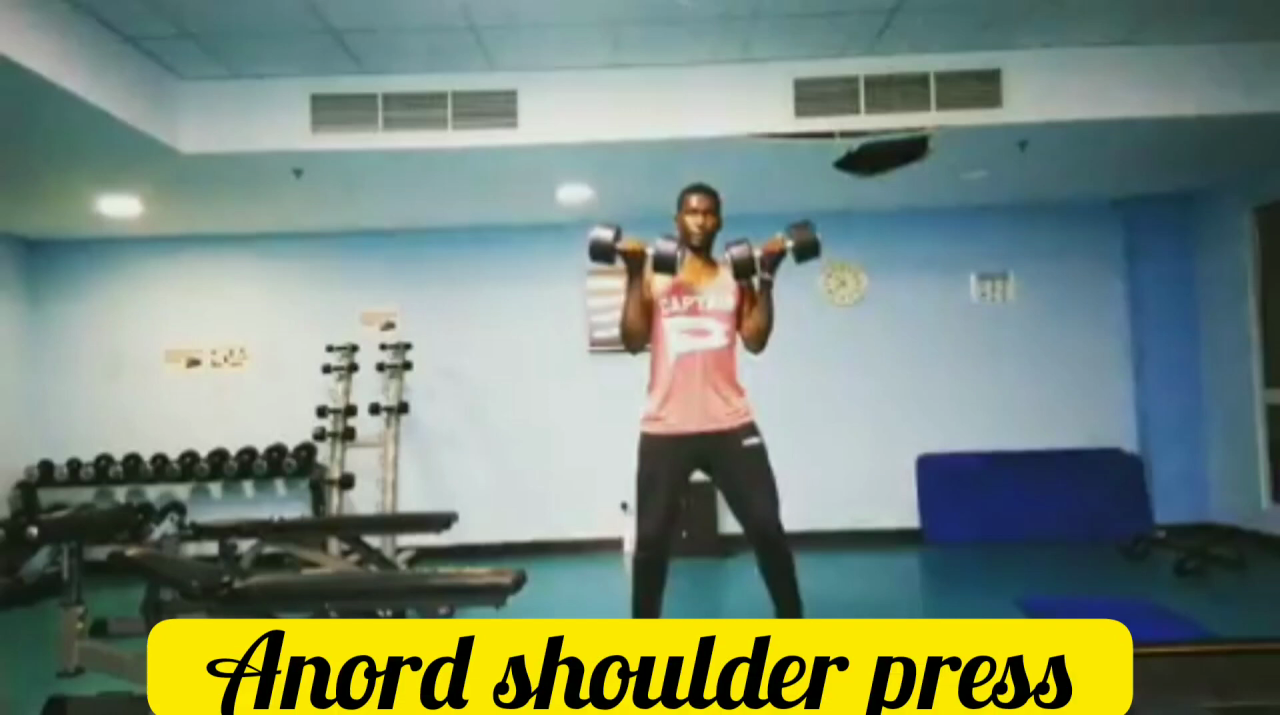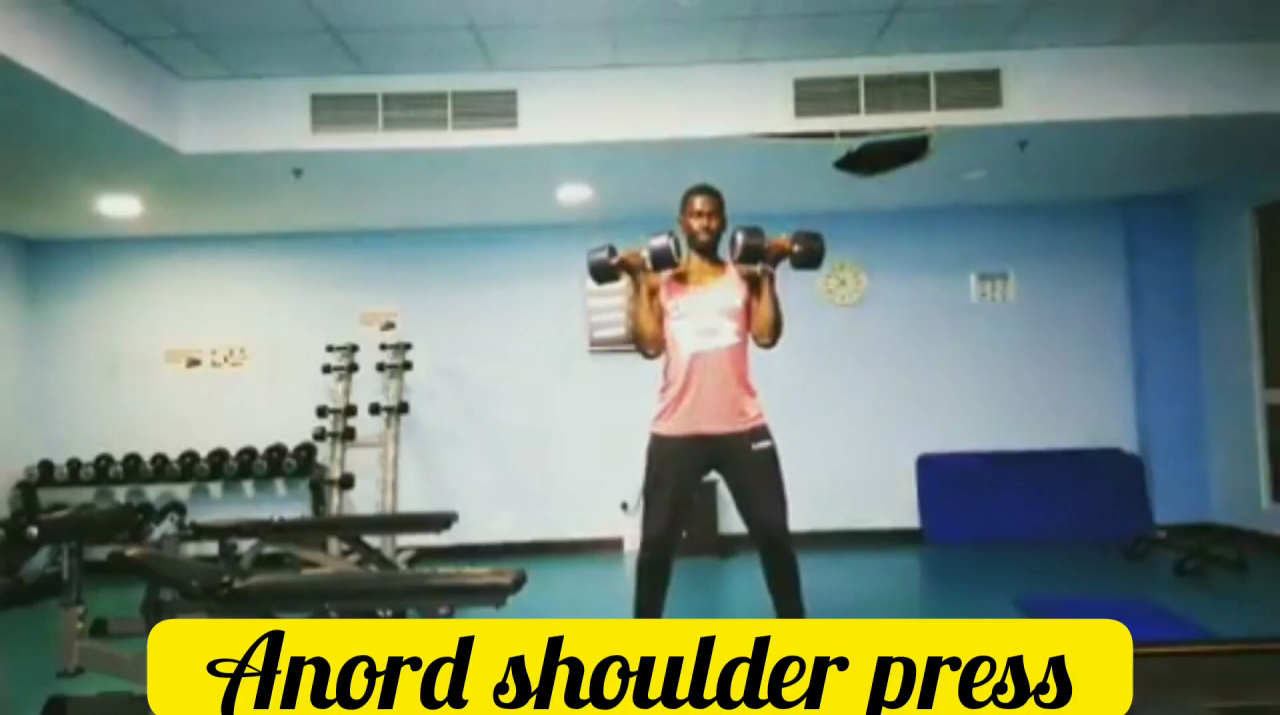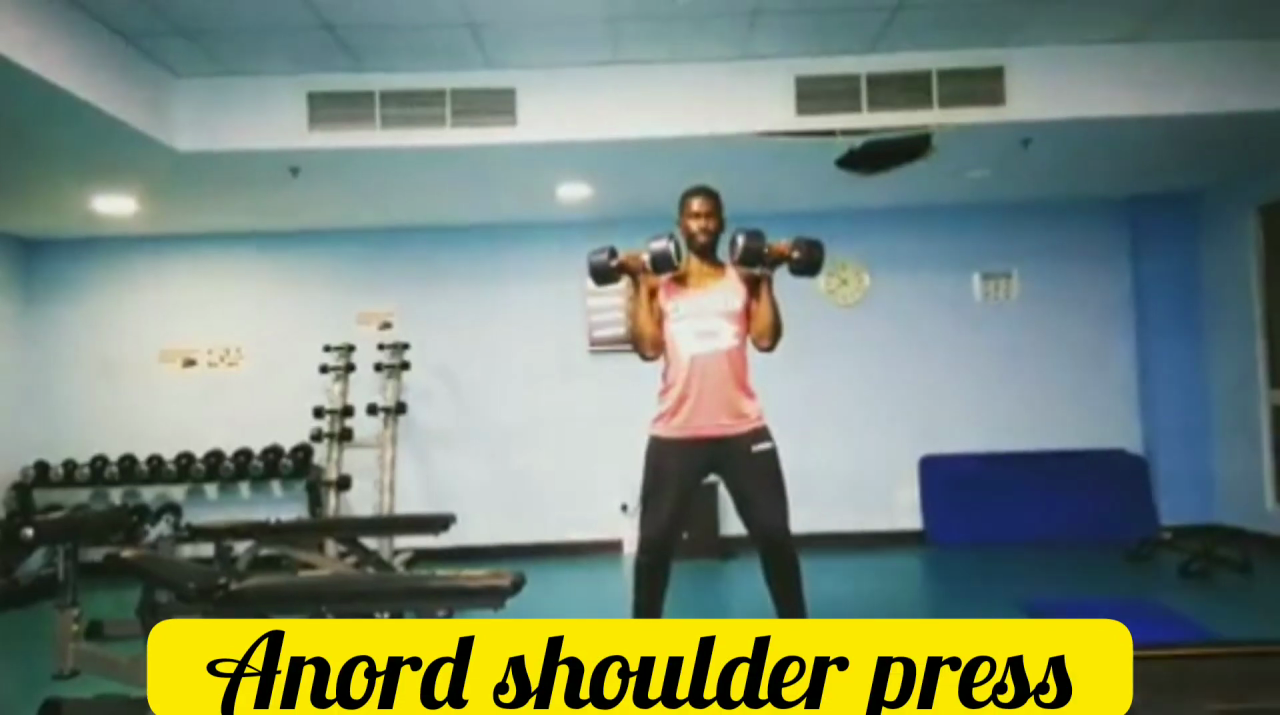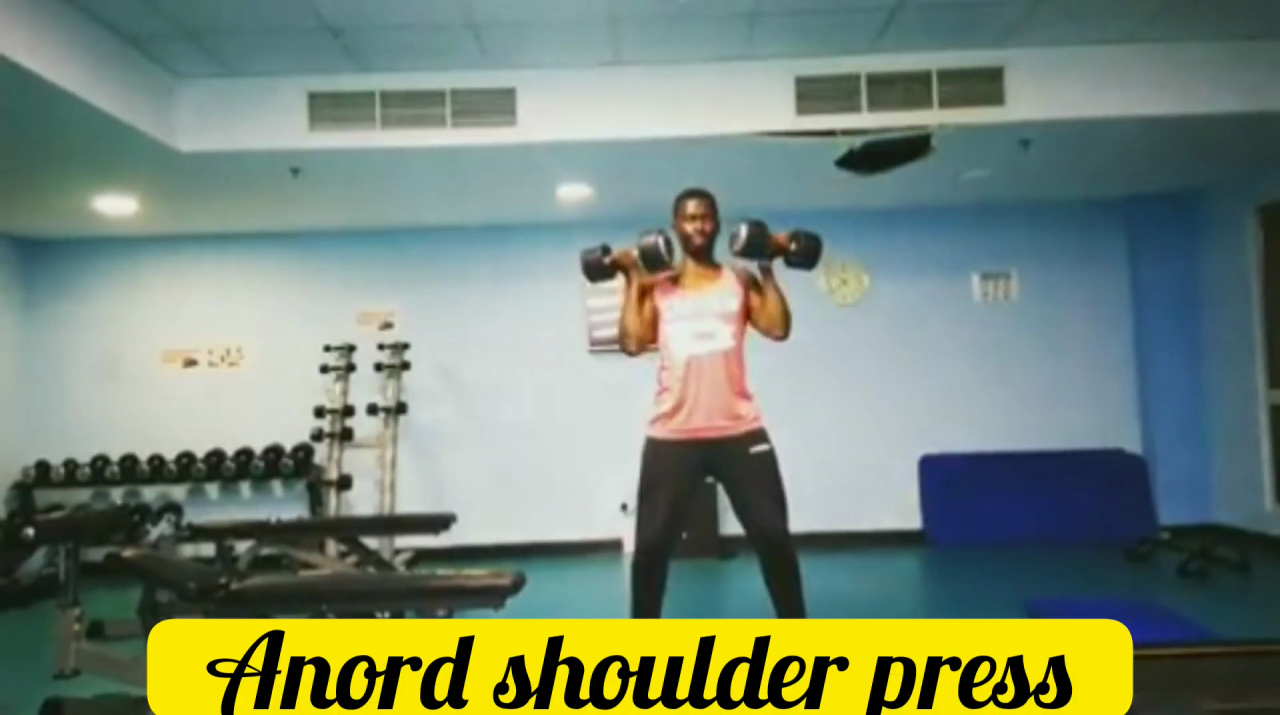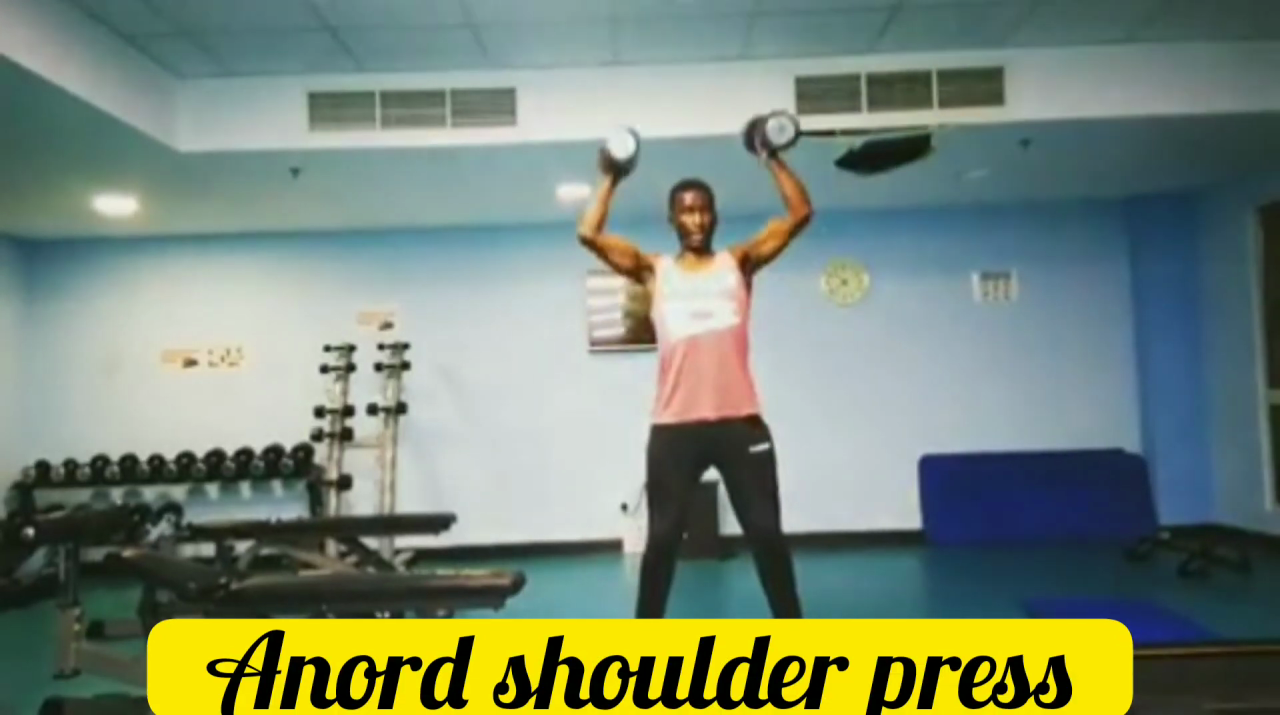
dt=0.5s
person 1, frame 1
left shoulder: (736, 278)
right shoulder: (654, 277)
left elbow: (756, 340)
right elbow: (633, 341)
left wrist: (766, 276)
right wrist: (634, 275)
left hip: (730, 425)
right hip: (666, 428)
left knee: (766, 526)
right knee: (652, 537)
person 1, frame 2
left shoulder: (745, 277)
right shoulder: (660, 282)
left elbow: (767, 335)
right elbow: (649, 345)
left wrist: (768, 272)
right wrist: (638, 281)
left hip: (742, 427)
right hip: (676, 430)
left knee: (773, 531)
right knee: (657, 538)
person 1, frame 3
left shoulder: (744, 279)
right shoulder: (660, 284)
left elbow: (766, 339)
right elbow: (647, 347)
left wrist: (766, 278)
right wrist: (639, 283)
left hip: (741, 429)
right hip: (675, 434)
left knee: (774, 534)
right knee: (655, 541)
person 1, frame 4
left shoulder: (740, 281)
right shoulder: (656, 287)
left elbow: (778, 328)
right elbow: (632, 343)
left wrist: (767, 271)
right wrist: (632, 279)
left hip: (739, 430)
right hip: (672, 435)
left knee: (773, 535)
right knee: (651, 542)
person 1, frame 5
left shoulder: (739, 263)
right shoulder: (655, 270)
left elbow: (800, 213)
right elbow: (590, 233)
left wrist: (772, 158)
right wrist: (612, 177)
left hip: (740, 421)
right hip: (674, 425)
left knee: (766, 534)
right knee: (662, 539)
